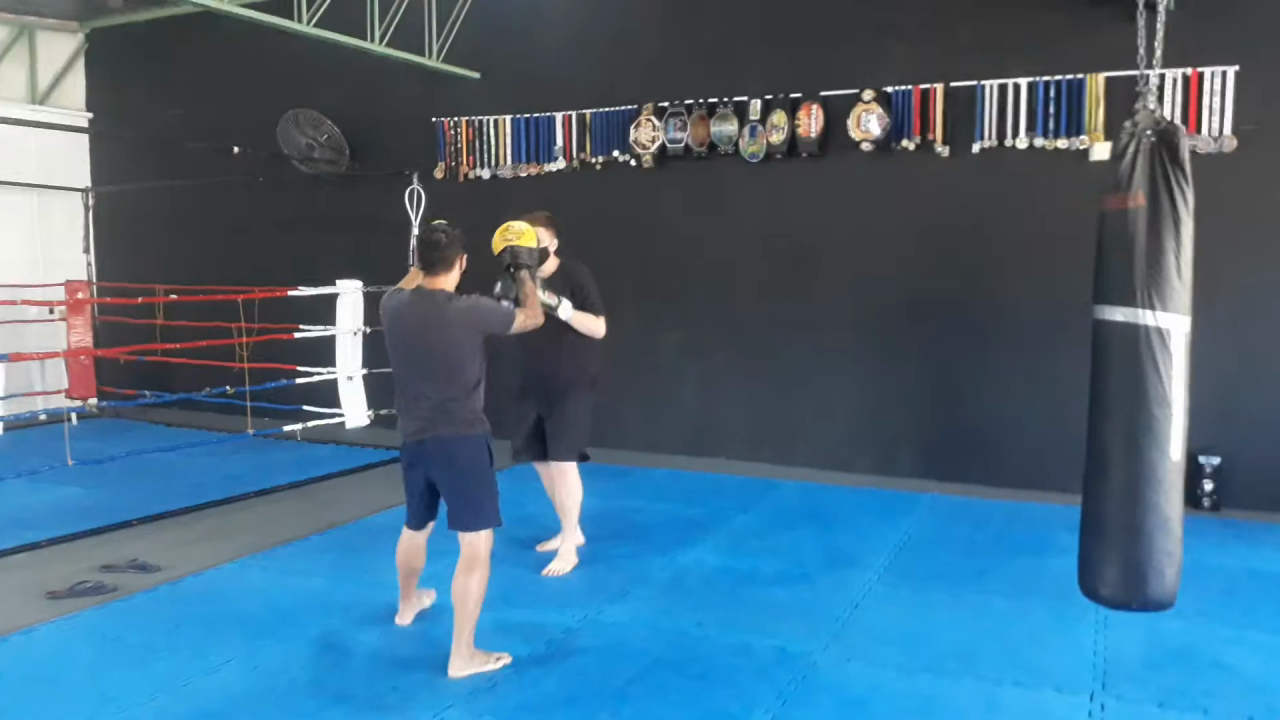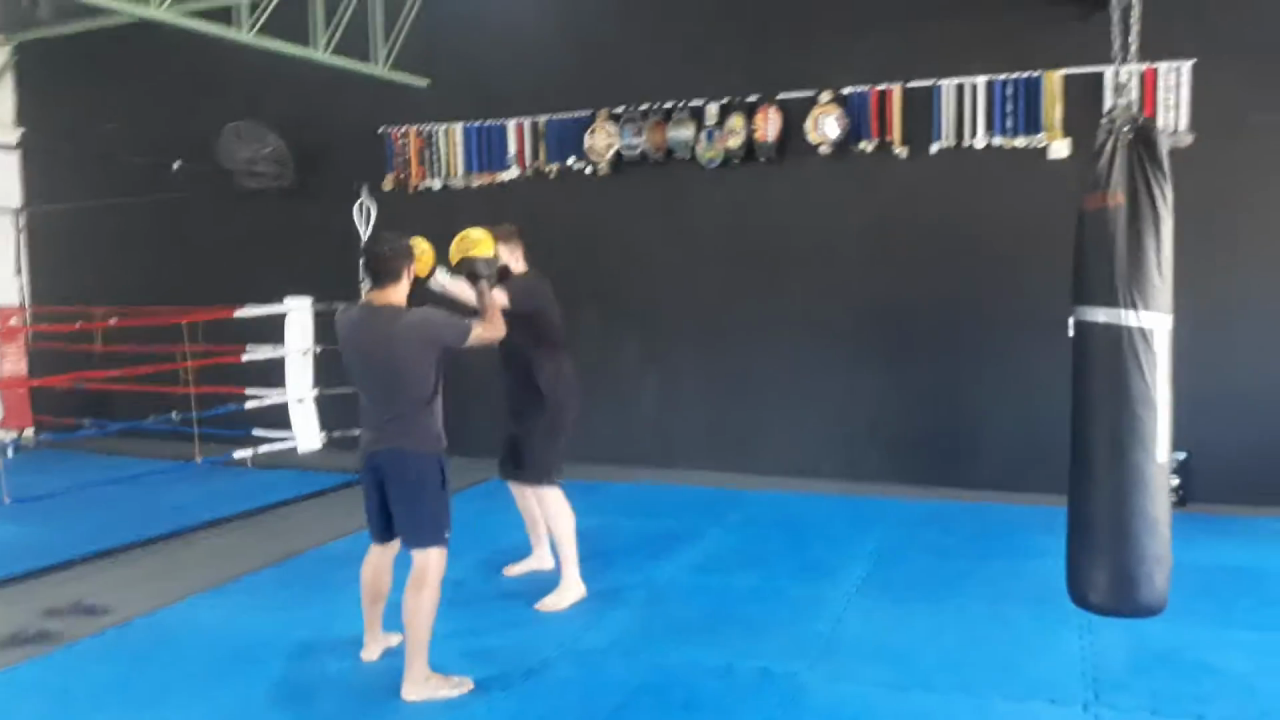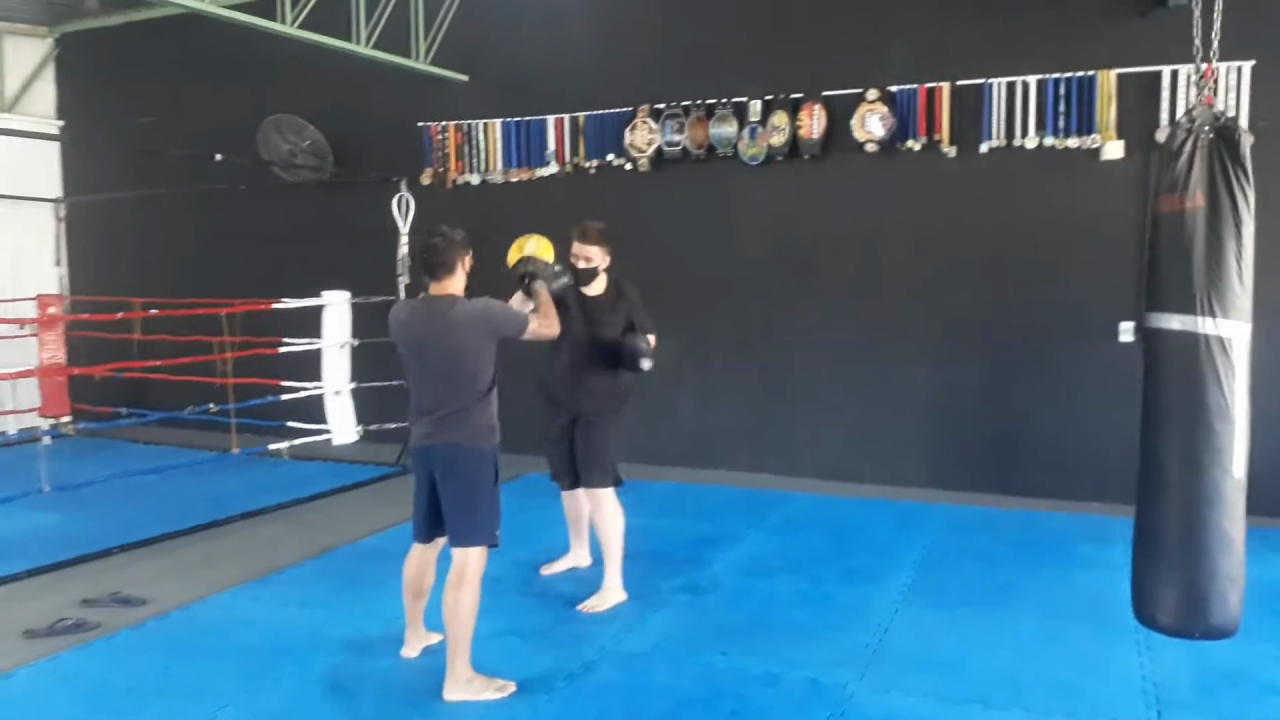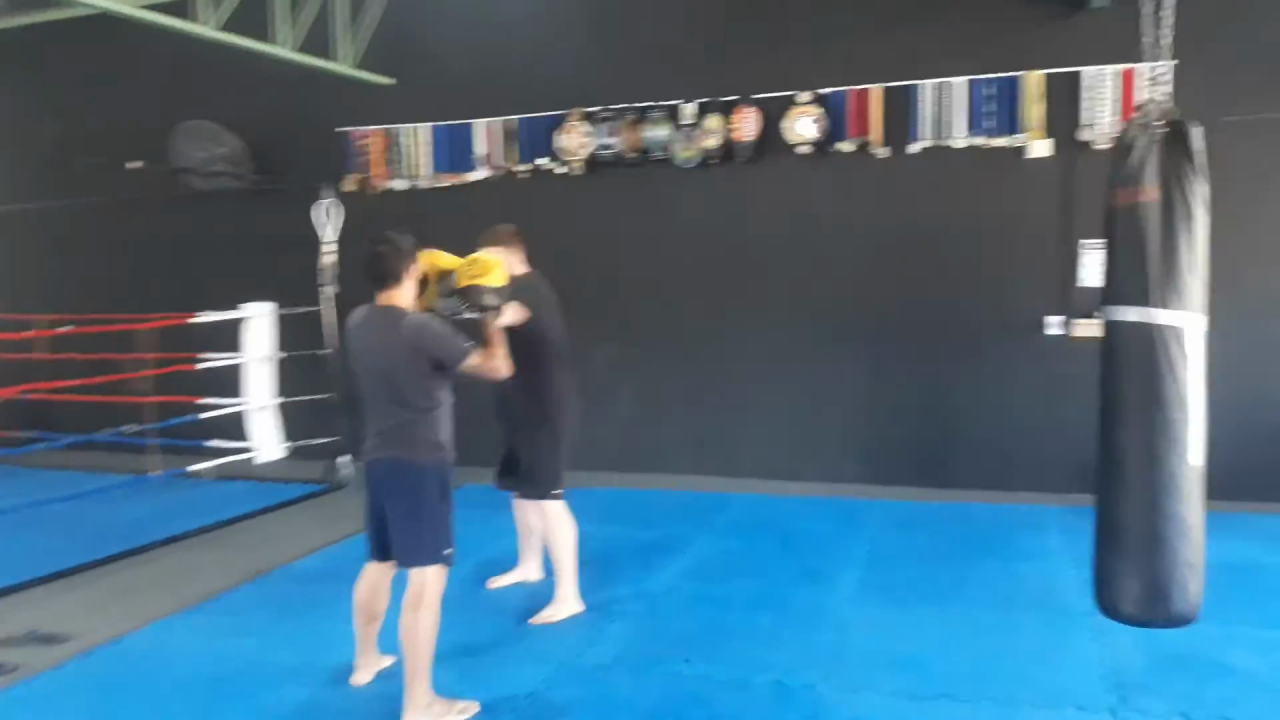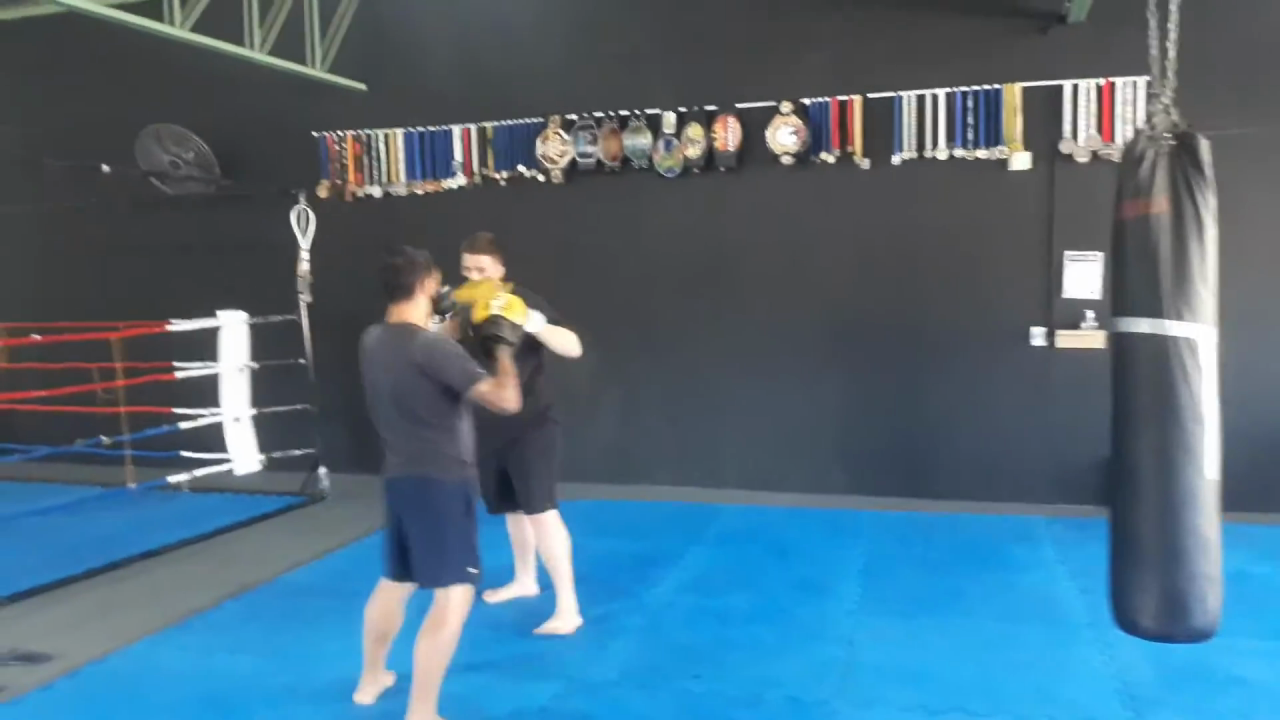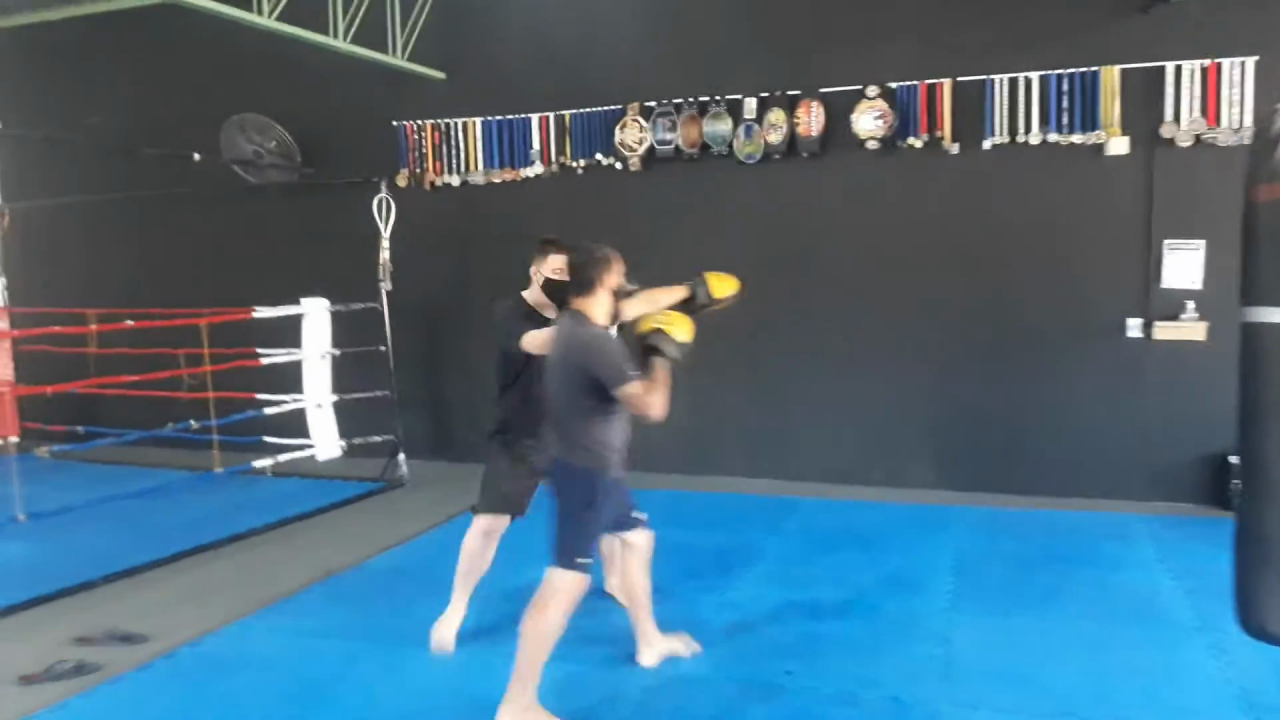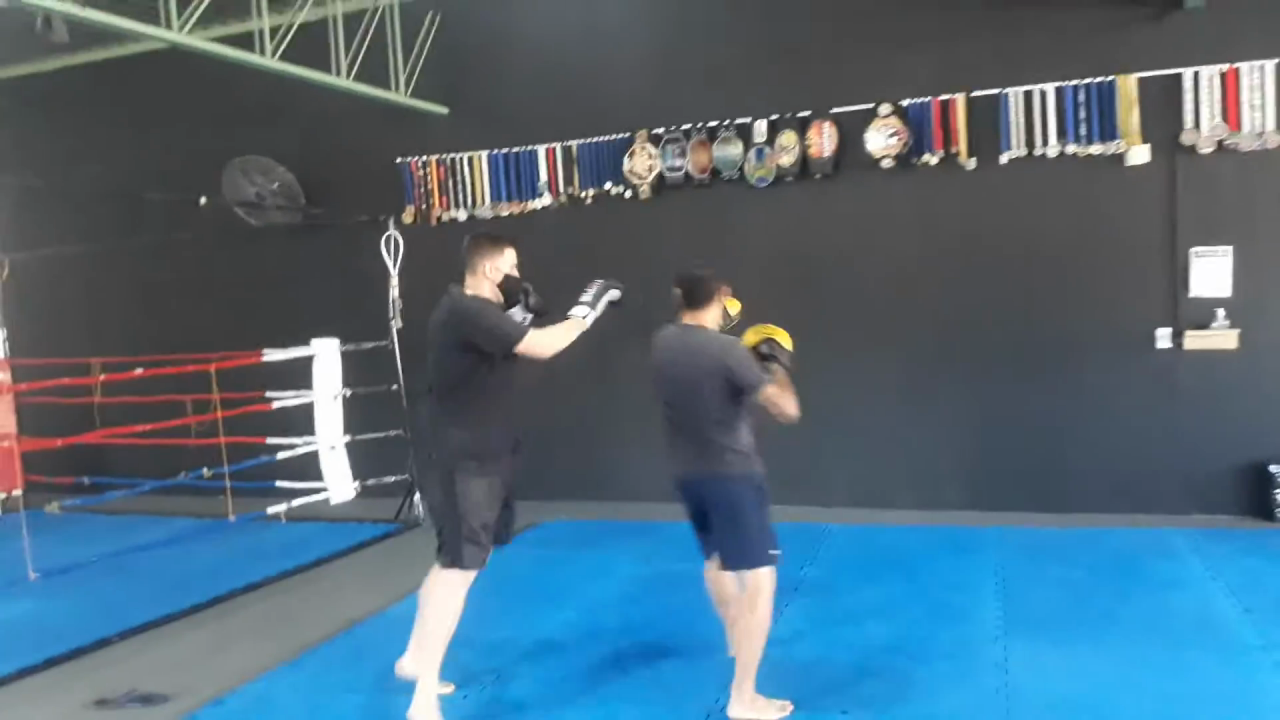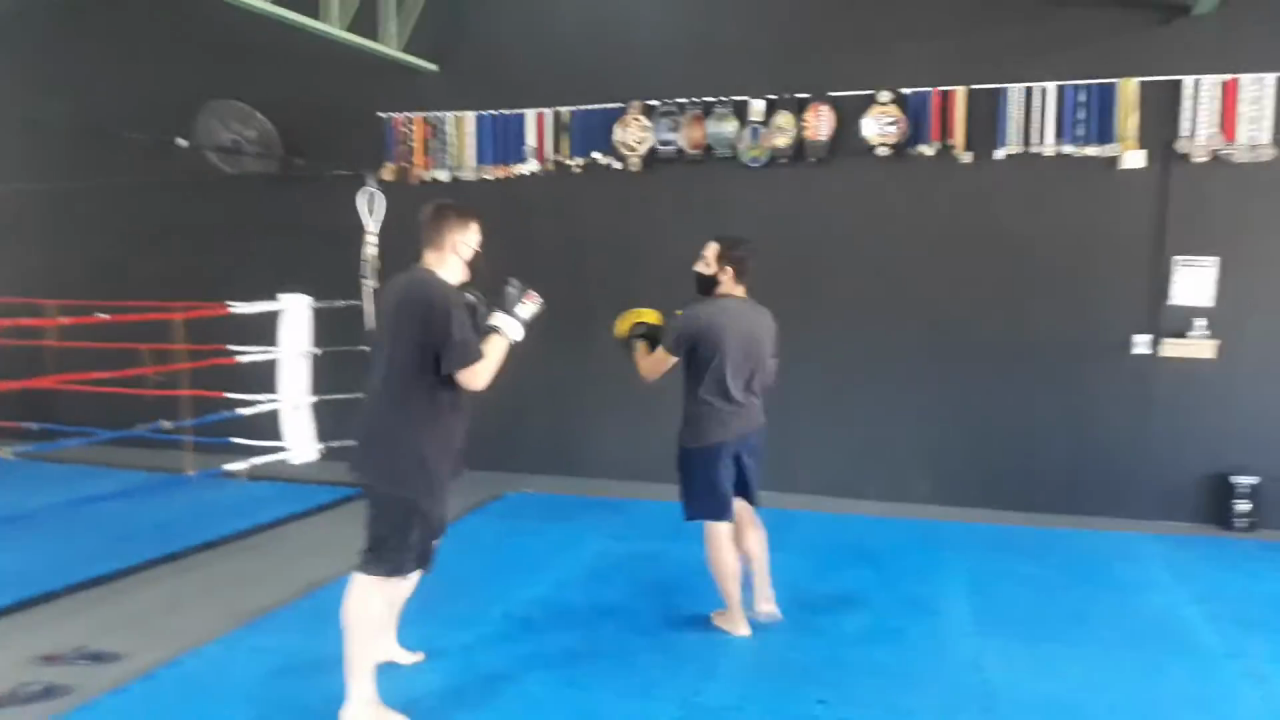
dt=0.4s
person 1, frame 1
left shoulder: (393, 306)
right shoulder: (473, 311)
right elbow: (534, 317)
left wrist: (421, 266)
right wrist: (524, 272)
left hip: (414, 437)
right hip: (461, 440)
left knee: (416, 526)
right knee: (476, 542)
left ankle: (408, 602)
right ankle: (463, 654)
person 1, frame 2
left shoulder: (348, 321)
right shoulder: (425, 323)
right elbow: (494, 330)
left wrist: (383, 275)
left hip: (374, 450)
right hip: (416, 453)
left knee: (382, 545)
right knee: (429, 559)
left ankle: (374, 638)
right ankle: (417, 676)
person 1, frame 3
left shoulder: (401, 316)
right shoulder: (483, 313)
right elbow: (549, 328)
left wrist: (429, 288)
right wrist: (537, 282)
left hip: (425, 444)
right hip: (469, 448)
left knee: (425, 542)
right knee: (469, 558)
left ankle: (414, 635)
right ankle: (459, 678)
person 1, frame 4
left shoulder: (358, 323)
right shoulder: (424, 328)
right elbow: (497, 368)
left wrist: (426, 298)
right wrist: (490, 313)
left hip: (378, 458)
right hip: (419, 463)
left knee: (379, 563)
right knee: (427, 577)
left ankle: (366, 661)
person 1, frame 5
left shoulder: (372, 341)
right shoulder: (434, 348)
right elbow: (507, 401)
right wrist: (503, 344)
left hip: (400, 477)
right hip: (442, 482)
left knee: (394, 583)
right knee: (454, 597)
left ankle: (371, 678)
person 1, frame 6
left shoulder: (572, 322)
right shoulder: (597, 342)
right elbow: (652, 408)
right wrist: (661, 355)
left hip: (594, 467)
right hip: (587, 470)
left knee: (637, 538)
right knee: (565, 584)
left ankle: (649, 641)
person 1, frame 7
left shoulder: (663, 341)
right shoulder: (729, 350)
right elbow: (788, 410)
left wrist: (718, 319)
right wrist: (777, 364)
left hip: (689, 474)
right hip: (732, 473)
left knee: (718, 557)
right knee: (759, 579)
left ankle: (739, 638)
person 1, frame 8
left shoulder: (697, 318)
right shoulder: (763, 319)
left elbow: (649, 371)
left wrist: (642, 338)
left hip: (704, 438)
right hip: (749, 431)
left knee: (718, 526)
right knee: (744, 513)
left ankle: (736, 615)
right ankle: (762, 594)
person 2, frame 1
left shoulder: (576, 276)
left elbow: (599, 329)
left wrist: (558, 305)
left hip: (574, 384)
right hip: (537, 385)
left knee: (563, 462)
right knee: (538, 459)
right ankle: (570, 530)
person 2, frame 2
left shoulder: (530, 287)
right shoulder: (510, 290)
left elbow: (488, 299)
left wrist: (441, 280)
left hip: (548, 401)
right hip: (526, 399)
left knee: (542, 484)
right knee: (516, 478)
left ankle: (572, 580)
right ankle: (541, 554)
person 2, frame 3
left shoulder: (624, 295)
left elbow: (648, 340)
left hip: (602, 405)
right hip: (561, 402)
left knee: (599, 488)
right knee: (568, 481)
left ankle: (614, 584)
right ankle: (578, 551)
person 2, frame 4
left shoulder: (528, 287)
right shoulder: (512, 291)
left elbow: (507, 316)
left hip: (544, 407)
right hip: (521, 407)
left knee: (545, 496)
right knee: (519, 488)
left ankle: (569, 595)
right ankle: (528, 564)
person 2, frame 5
left shoulder: (524, 302)
left elbow: (573, 347)
left wrist: (534, 322)
right wrist: (447, 322)
left hip: (531, 423)
right hip: (489, 425)
left knee: (540, 510)
right knee: (510, 508)
left ankle: (568, 607)
right ankle: (525, 579)
person 2, frame 6
right shoulder: (511, 312)
right elbow: (537, 344)
right hip: (519, 434)
right knee: (489, 523)
left ankle: (614, 578)
right ankle: (455, 610)
person 2, frame 7
left shoulder: (477, 311)
right shoulder: (464, 313)
left elbow: (507, 348)
right elbow: (539, 347)
left wrist: (520, 313)
right wrist: (586, 310)
left hip: (482, 451)
right hip: (460, 456)
left knee: (464, 559)
right knee: (460, 562)
left ankle: (418, 659)
right ankle: (421, 677)
person 2, frame 8
left shoulder: (403, 287)
right shoulder: (440, 297)
right elbow: (475, 376)
left wrist: (470, 322)
right wrist: (508, 320)
left hip: (397, 444)
right hip: (409, 453)
left knee: (415, 549)
right knee: (382, 567)
left ankle: (381, 639)
